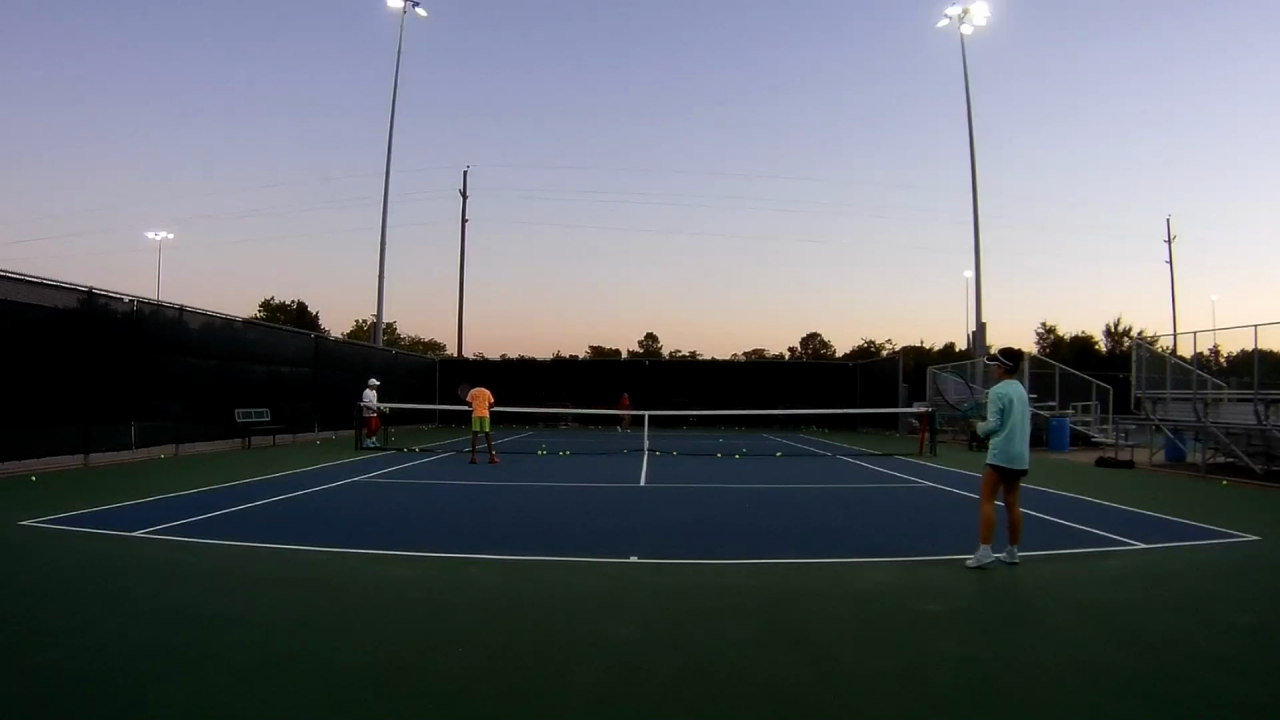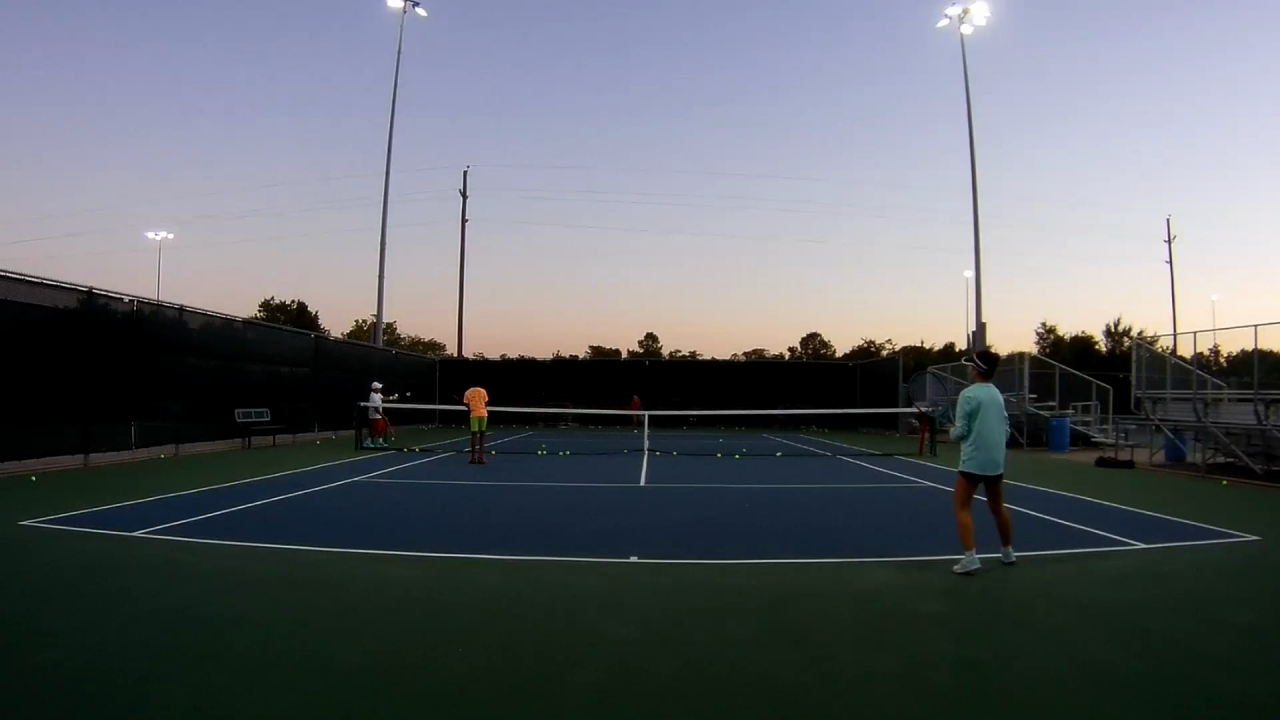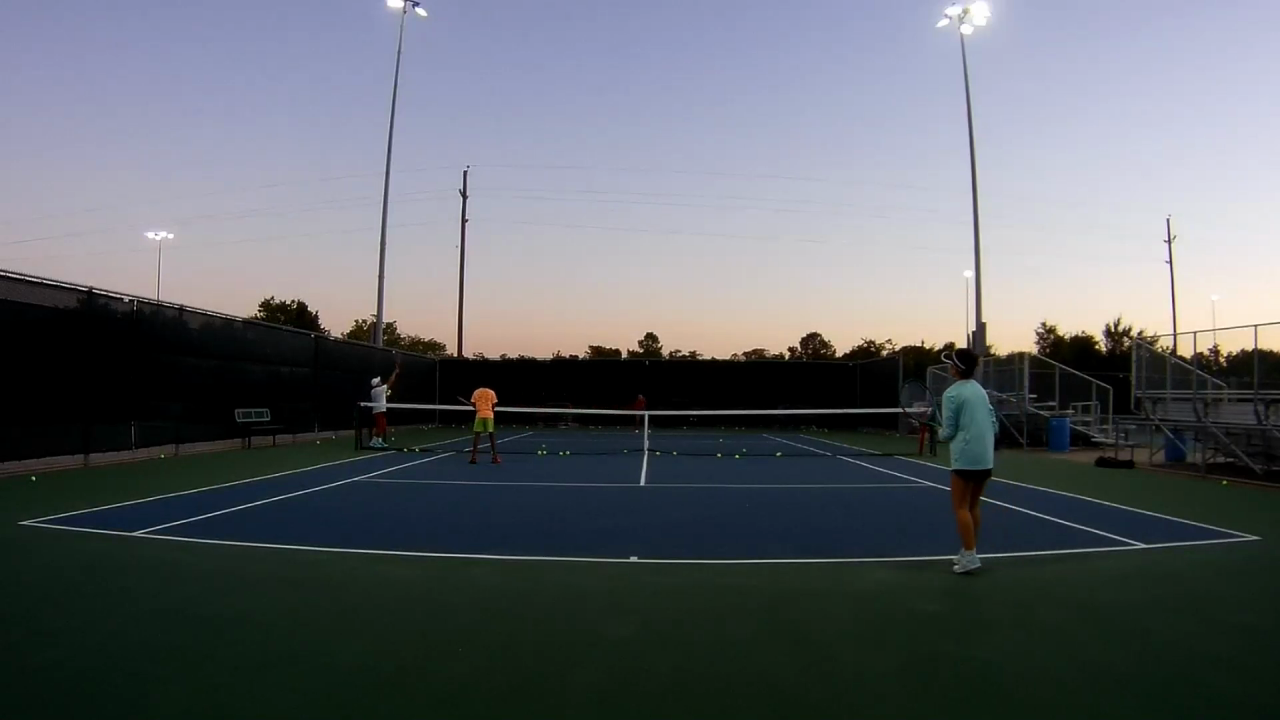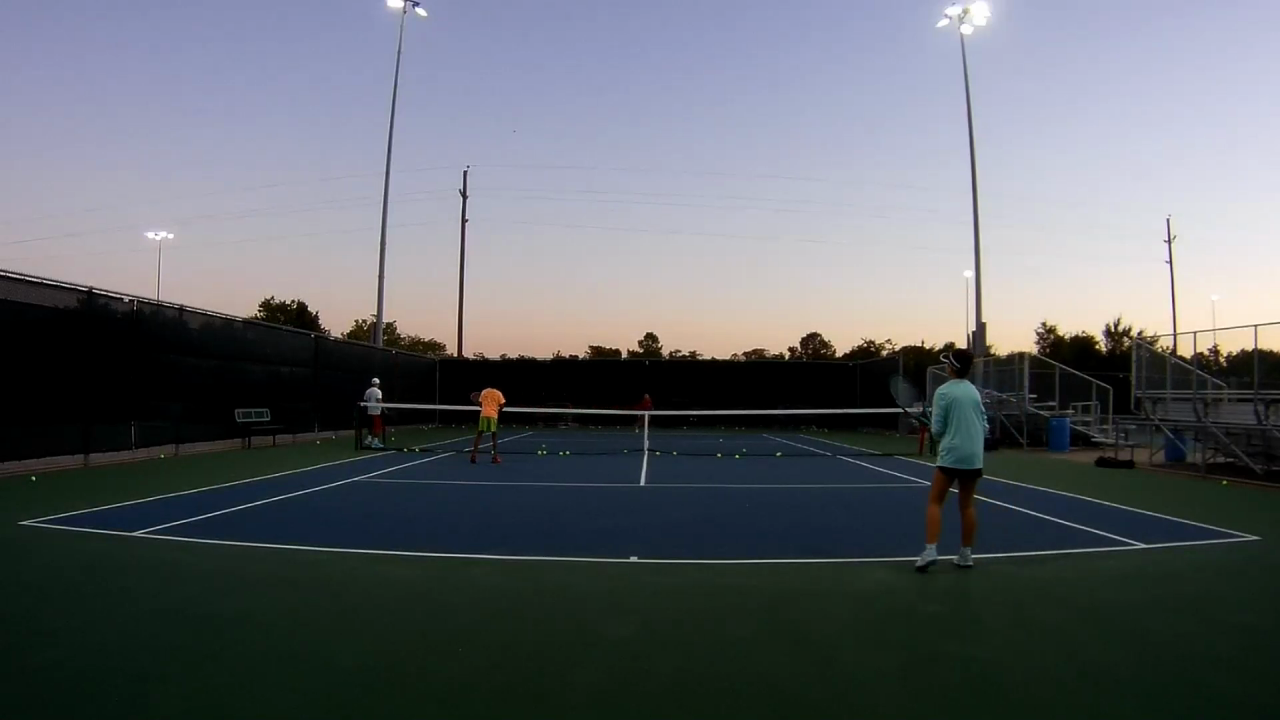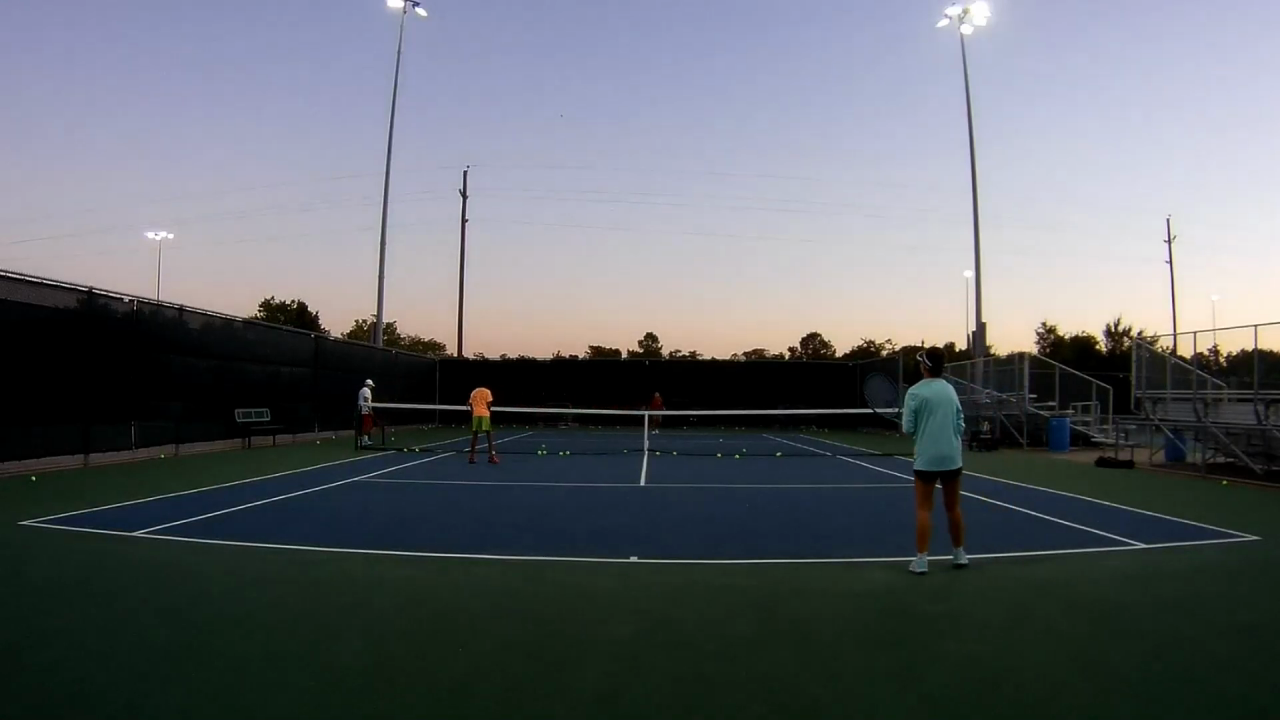
dt=0.5s
person 1, frame 1
left shoulder: (998, 391)
right shoulder: (1021, 390)
left elbow: (993, 425)
left wrist: (979, 427)
left hip: (1001, 454)
right hip: (1020, 455)
left knee: (987, 502)
right knee: (1012, 503)
left ankle: (985, 551)
right ankle: (1012, 551)
person 1, frame 2
left shoulder: (968, 395)
right shoulder: (997, 395)
left elbow: (960, 431)
right elbow: (1006, 430)
left wrist: (952, 432)
left hip: (973, 461)
right hip: (995, 461)
left knee: (962, 508)
right knee: (998, 508)
left ankle: (970, 558)
right ankle: (1007, 551)
person 1, frame 3
left shoulder: (952, 394)
right shoulder: (980, 390)
left elbow: (948, 432)
right elbow: (993, 423)
left wrist: (940, 433)
left hip: (965, 457)
right hip: (985, 457)
left knee: (961, 507)
right knee: (973, 506)
left ankle: (970, 557)
right ankle: (968, 552)
person 1, frame 4
left shoulder: (943, 391)
right shoulder: (974, 391)
left elbow: (937, 428)
right elbow: (984, 426)
left wrist: (942, 433)
left hip: (951, 455)
right hip: (974, 457)
left knee: (935, 503)
right knee: (967, 506)
left ankle: (930, 549)
right ankle: (966, 554)
person 1, frame 5
left shoulder: (915, 392)
right shoulder: (950, 390)
left elbow: (908, 428)
right elbow: (960, 426)
left hip: (926, 458)
right hip: (952, 457)
left knee: (924, 509)
right knee: (953, 507)
left ankle: (921, 559)
right ankle: (959, 553)
